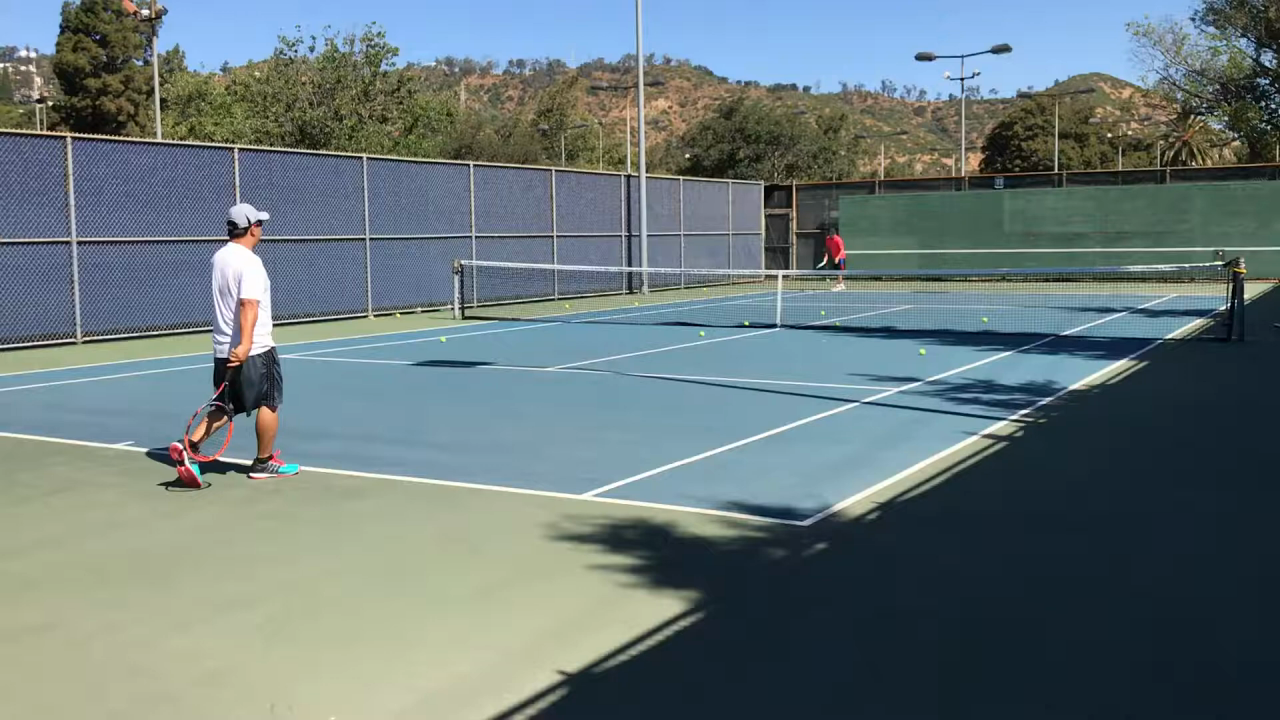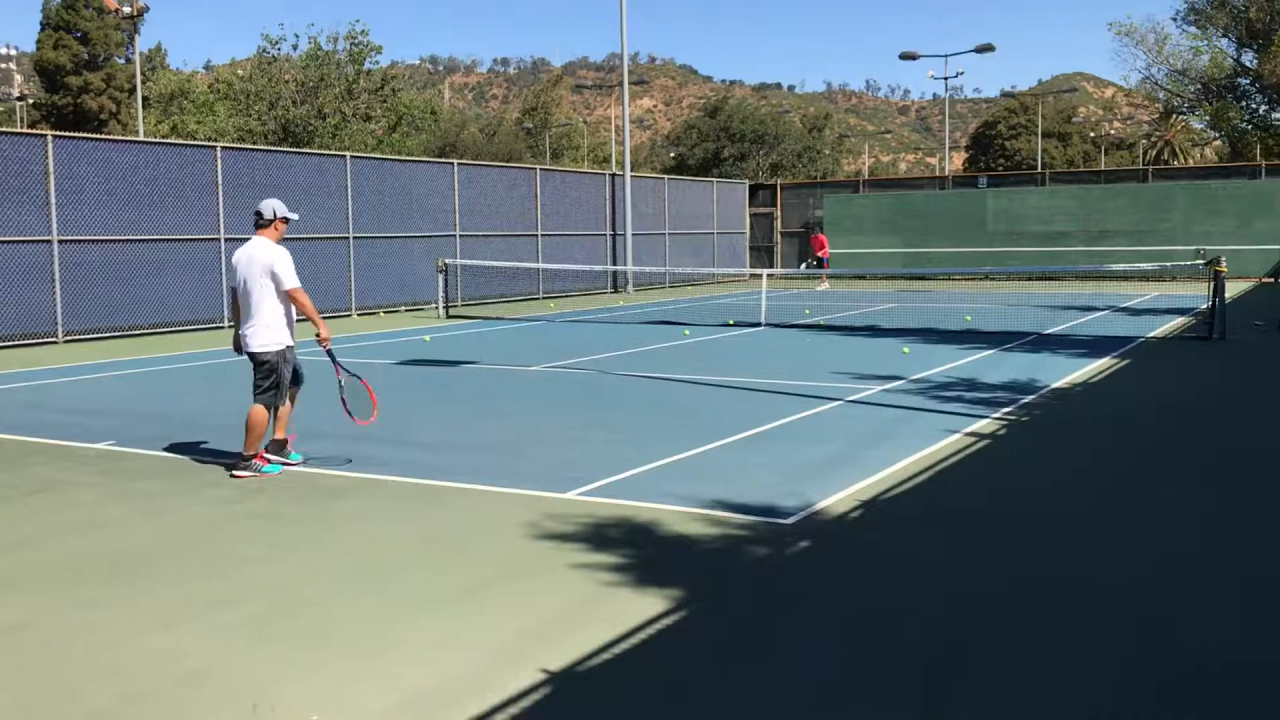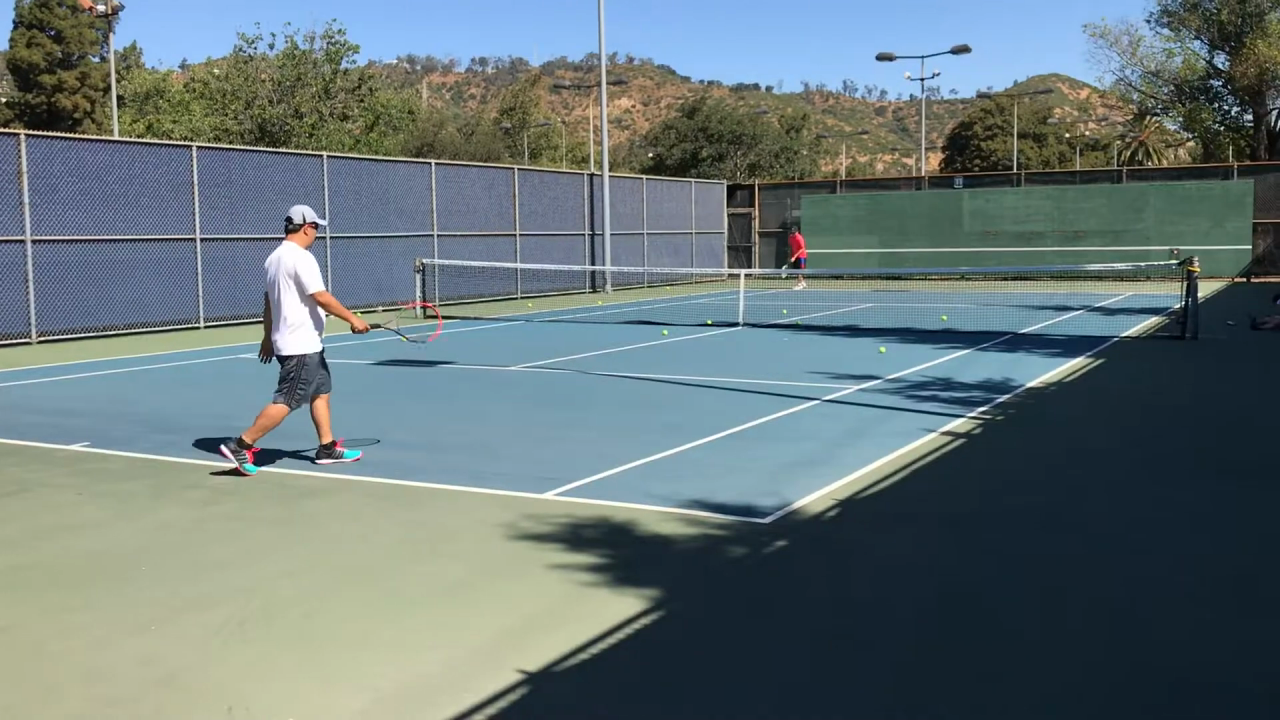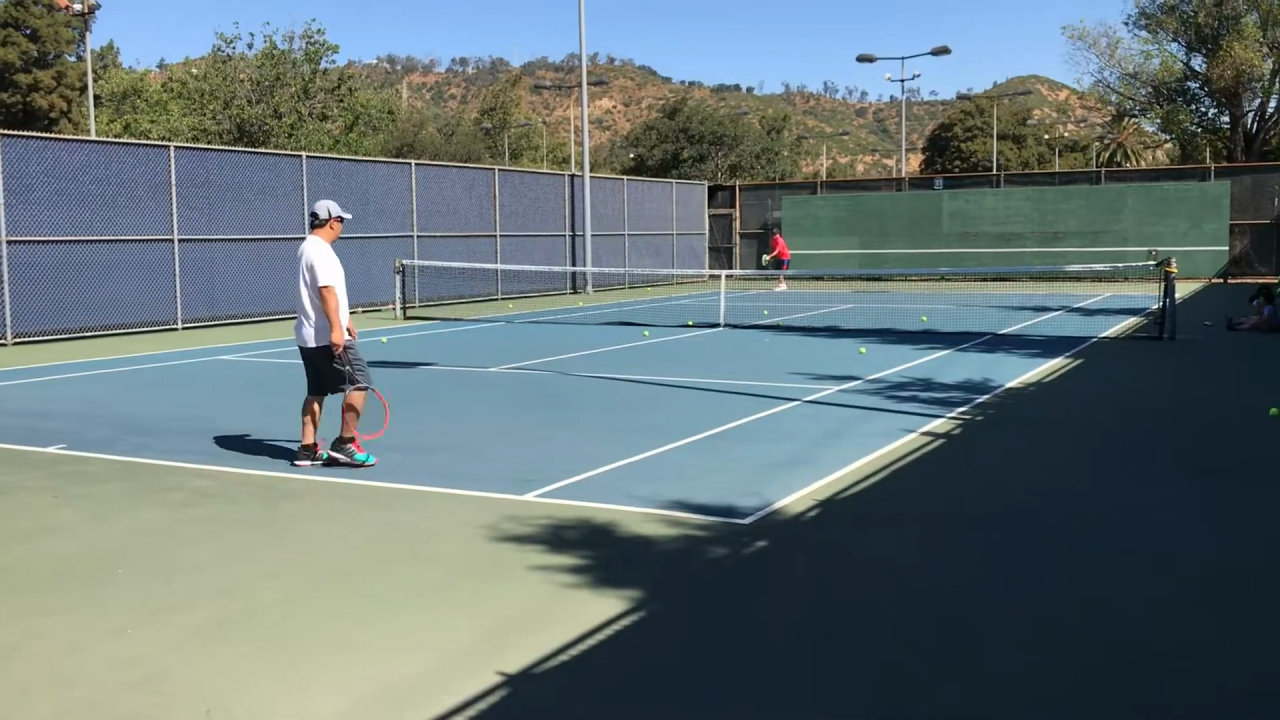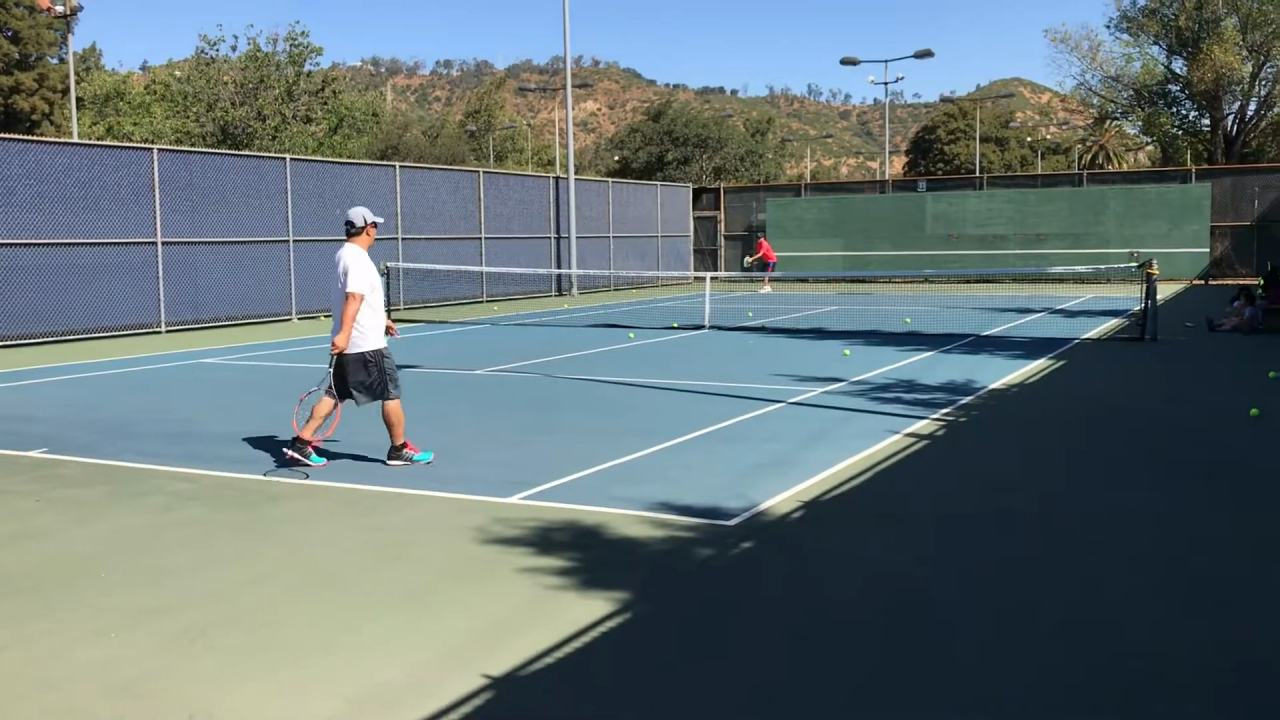
dt=0.3s
person 1, frame 1
left shoulder: (219, 257)
right shoulder: (249, 262)
right elbow: (249, 305)
right wrist: (245, 344)
left hip: (224, 348)
right hip: (252, 350)
left knee: (224, 406)
right knee: (268, 404)
left ankle: (188, 446)
right ankle: (263, 461)
person 1, frame 2
left shoulder: (241, 253)
right shoulder: (276, 254)
left elbow: (235, 296)
right elbow: (296, 294)
left wrist: (238, 330)
right wrist: (320, 325)
left hip: (255, 338)
right hip: (273, 341)
left knee: (290, 388)
right knee: (266, 399)
left ankle: (278, 445)
right ankle: (247, 460)
person 1, frame 3
left shoulder: (275, 257)
right shoulder: (301, 257)
left elbow: (269, 300)
right elbow: (322, 297)
left wrist: (267, 336)
right wrist: (352, 318)
left hip: (292, 342)
right hip: (301, 344)
left knee: (320, 393)
right knee: (287, 400)
left ankle: (328, 448)
right ankle: (240, 445)
person 1, frame 4
left shoulder: (308, 247)
right shoulder: (321, 251)
right elbow: (328, 292)
left wrist: (343, 323)
right wrist: (336, 328)
left hip: (309, 336)
right hip: (326, 337)
left knee: (316, 392)
right knee: (358, 384)
left ankle: (308, 449)
right ankle: (345, 443)
person 1, frame 5
left shoulder: (343, 255)
right shoulder: (358, 259)
right elbow: (354, 298)
left wrist: (381, 319)
right wrist: (345, 333)
left hip: (349, 342)
right hip: (366, 344)
left knee: (336, 393)
right knee: (390, 394)
left ankle: (302, 442)
right ankle: (399, 450)
